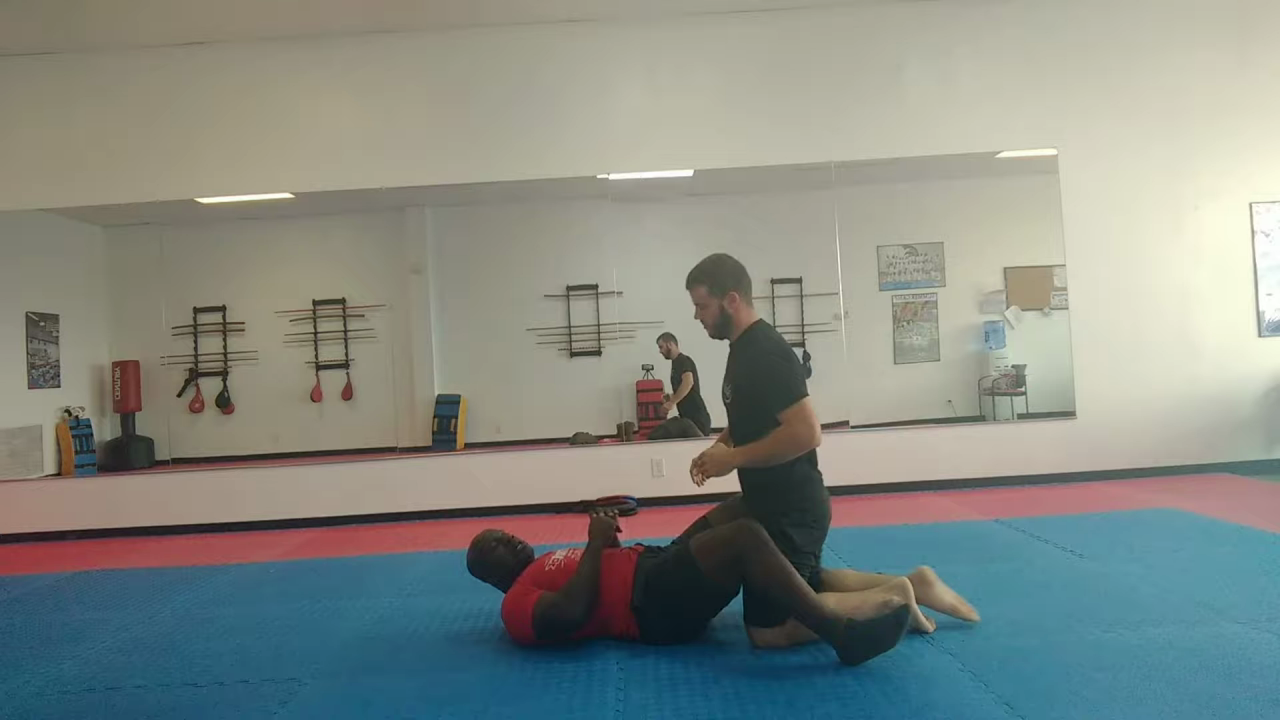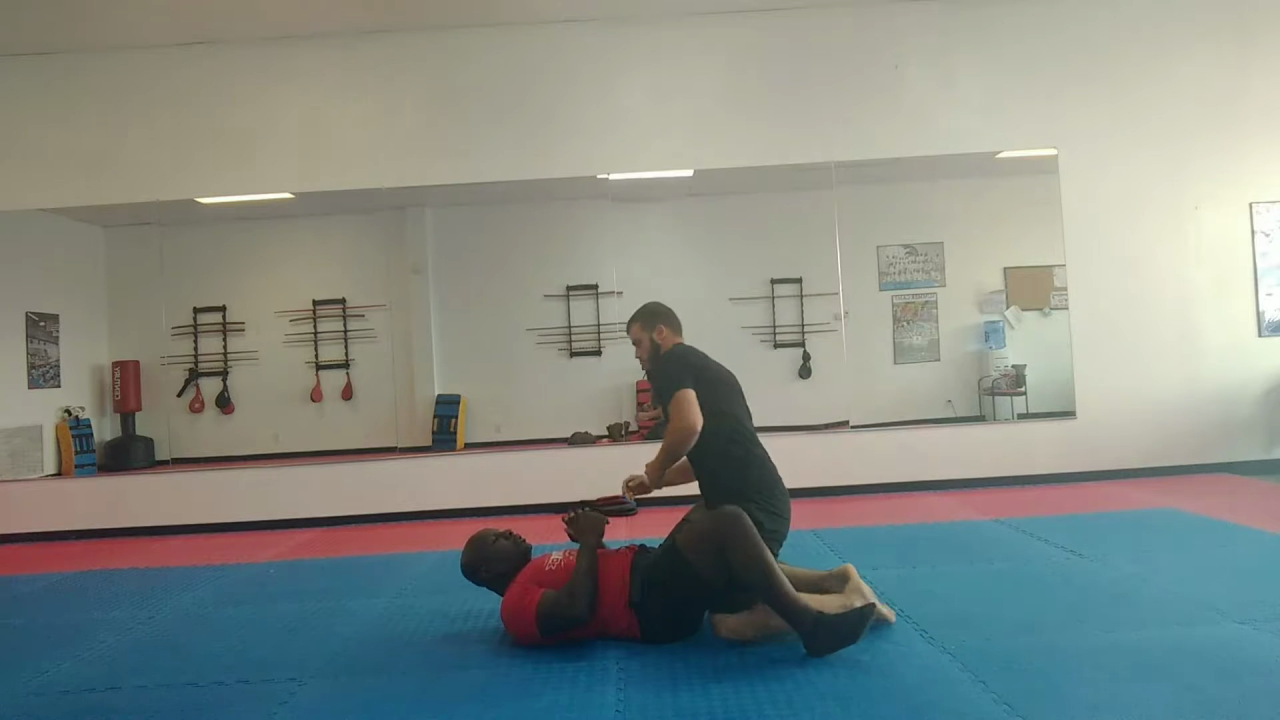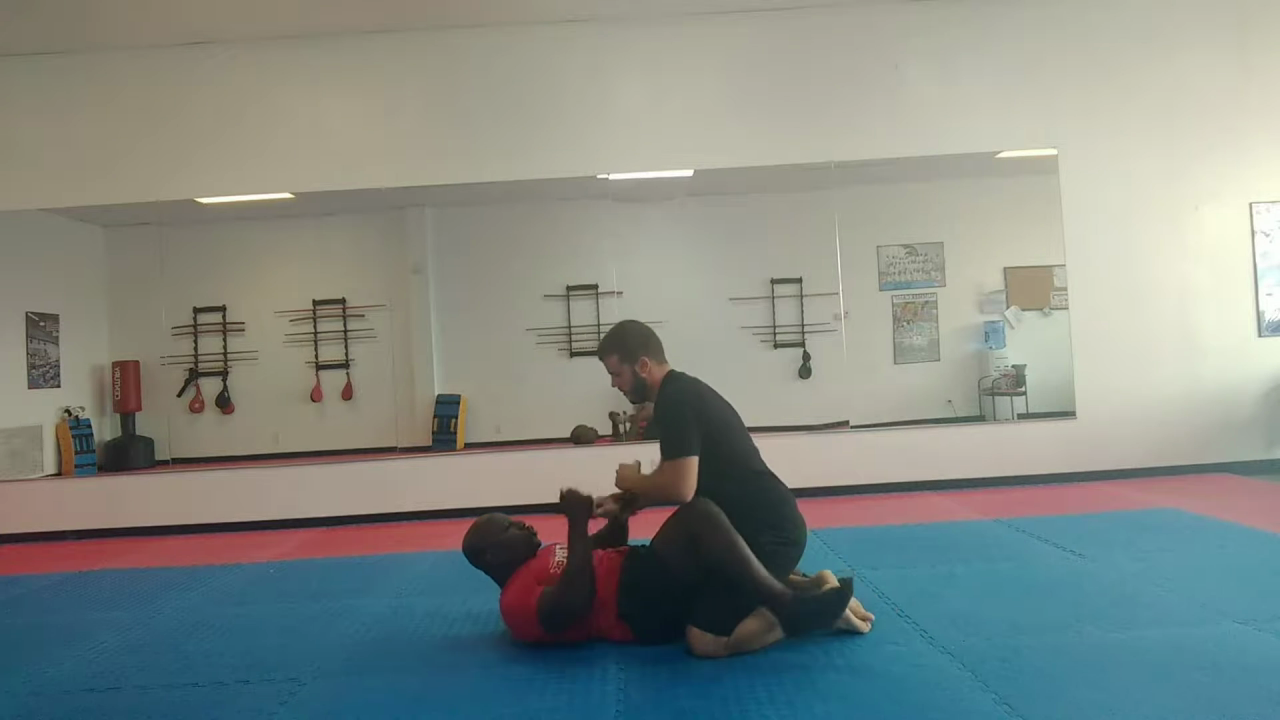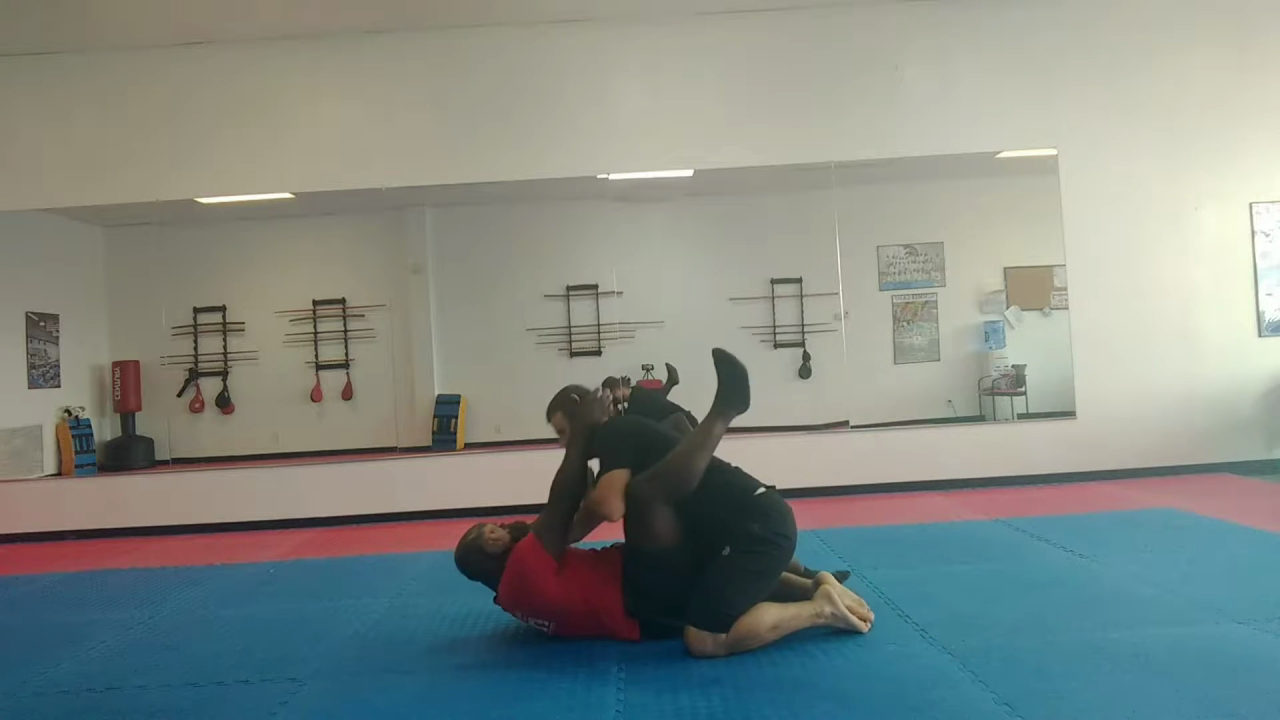
dt=0.7s
person 1, frame 1
left shoulder: (544, 566)
right shoulder: (519, 605)
right elbow: (575, 611)
left wrist: (606, 539)
right wrist: (595, 542)
left hip: (661, 568)
right hip: (661, 605)
right knee: (742, 535)
right ankle: (842, 633)
person 1, frame 2
left shoulder: (531, 571)
right shoulder: (517, 603)
right elbow: (576, 609)
left wrist: (588, 540)
right wrist: (591, 543)
right hip: (655, 603)
right knee: (727, 523)
right ankle: (811, 623)
person 1, frame 3
left shoulder: (542, 555)
right shoulder: (517, 600)
left elbow: (610, 544)
right elbow: (573, 606)
left wrist: (623, 508)
right wrist: (576, 529)
left hip: (651, 586)
right hip: (644, 606)
right knee: (698, 512)
right ankle: (791, 607)
person 1, frame 4
left shoulder: (515, 591)
right shoulder: (524, 570)
right elbow: (562, 505)
right wrist: (582, 433)
left hip: (646, 605)
right hip: (649, 599)
right knee: (646, 489)
left ankle: (814, 589)
right ankle: (726, 407)
person 2, frame 1
left shoulder: (766, 353)
right shoulder: (745, 347)
left elbow: (807, 433)
left wrist: (731, 459)
right wrist: (721, 447)
left hip: (793, 508)
right hip: (766, 499)
left knee: (770, 635)
person 2, frame 2
left shoulder: (670, 362)
right shoulder: (700, 367)
left elbow: (689, 424)
left wrist: (658, 467)
right wrist: (654, 481)
left hip: (752, 502)
right hip: (746, 496)
left knee: (733, 622)
right ankle: (829, 583)
person 2, frame 3
left shoulder: (675, 402)
right shoulder: (679, 394)
left elbow: (679, 489)
right elbow: (670, 477)
left wrist: (630, 481)
left hip: (768, 531)
right hip: (764, 522)
left knee: (706, 639)
person 2, frame 4
left shoulder: (614, 433)
right shoulder: (626, 436)
left elbow: (609, 507)
left hip: (757, 525)
right hip: (760, 520)
left knee: (705, 640)
